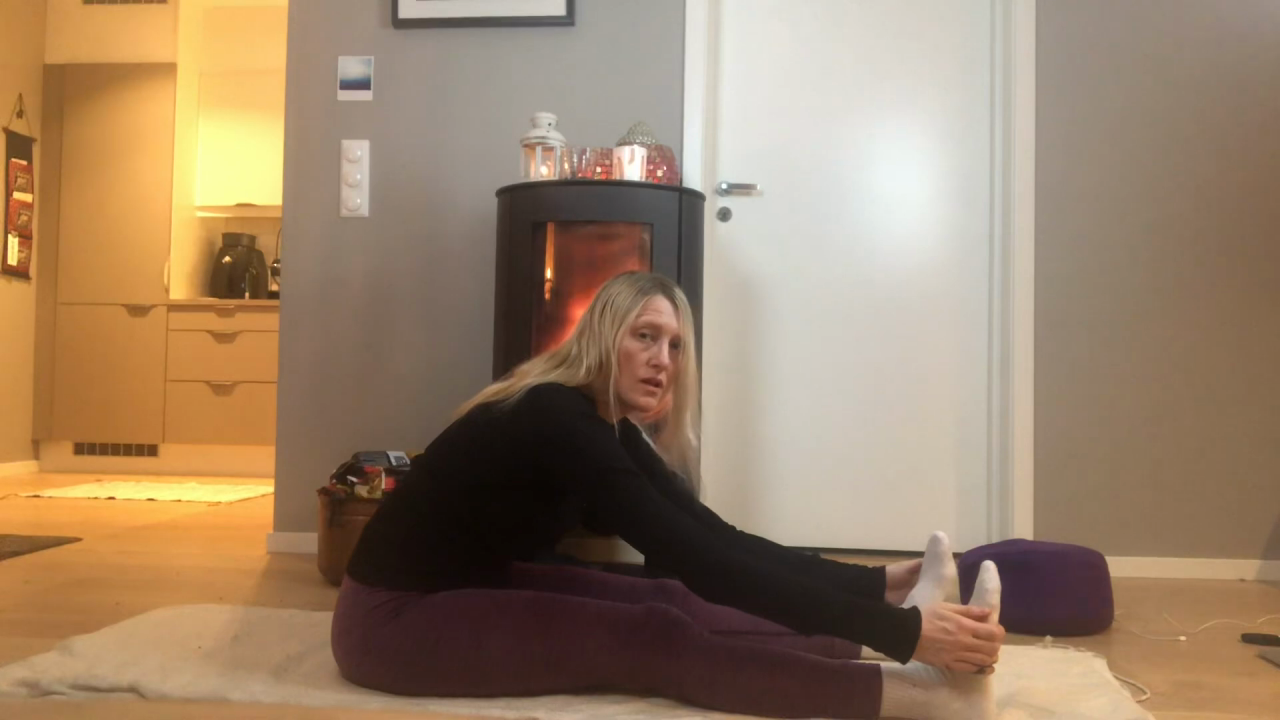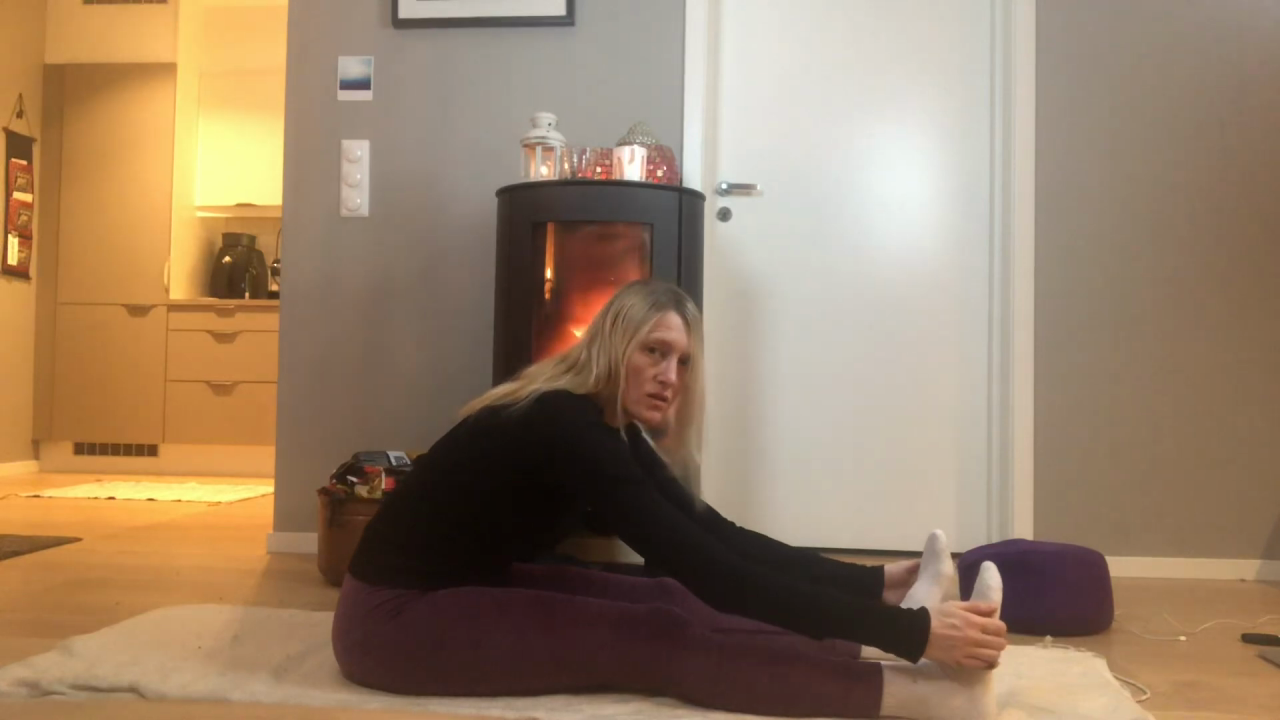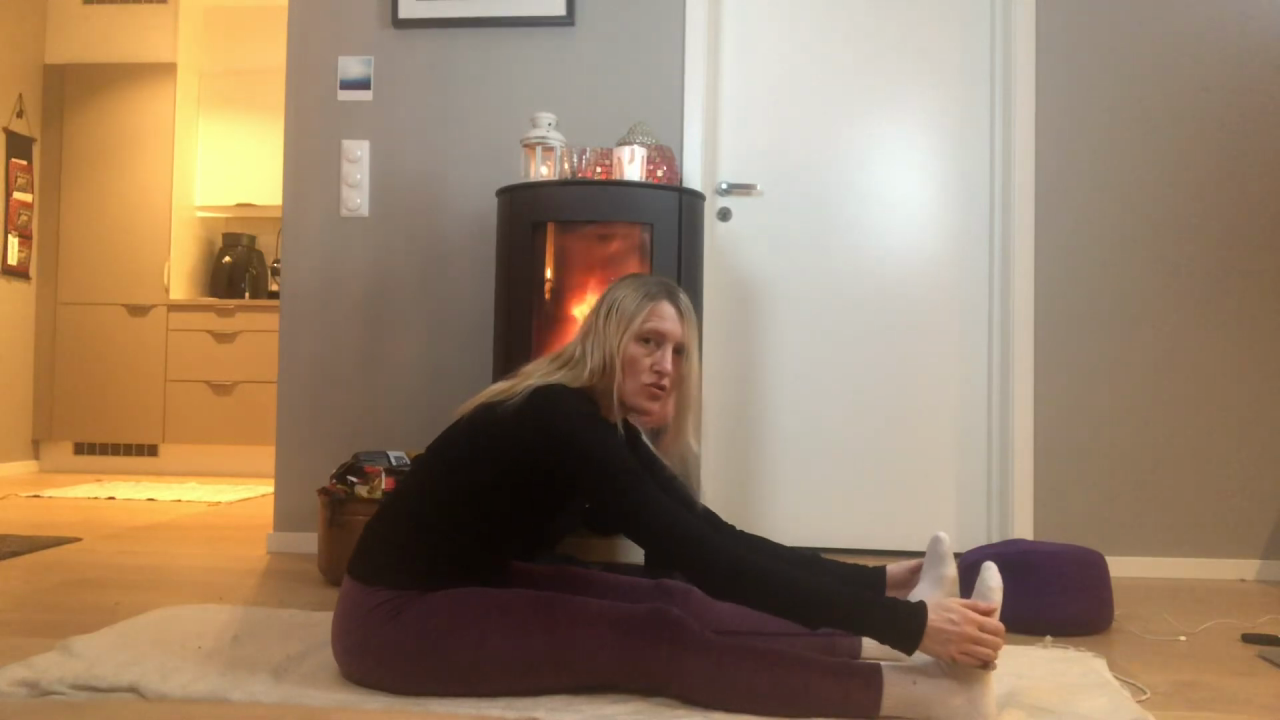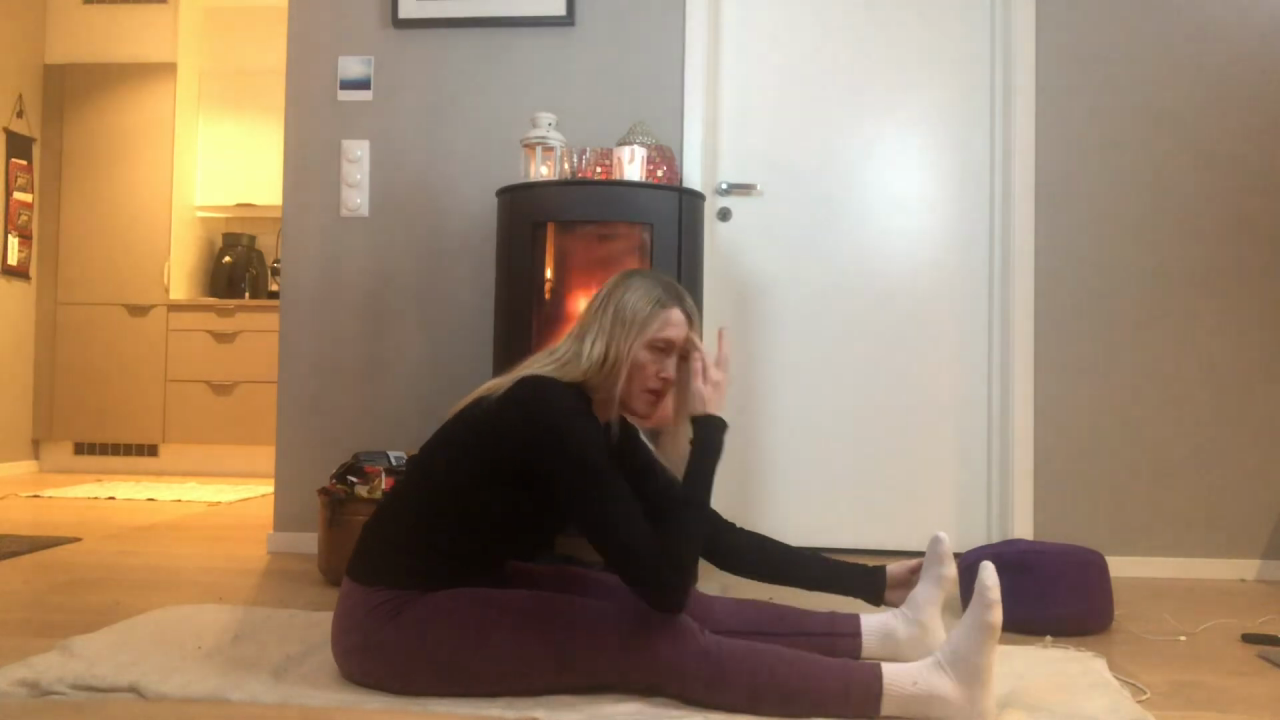
dt=0.7s
person 1, frame 1
left shoulder: (610, 427)
right shoulder: (557, 421)
left elbow: (720, 540)
right elbow: (706, 568)
left wrist: (878, 587)
right wrist: (898, 633)
left hip: (474, 590)
right hip: (394, 620)
left knee: (666, 604)
right knee: (654, 638)
person 1, frame 2
left shoulder: (611, 427)
right shoulder: (566, 427)
left elbow: (722, 539)
right elbow: (717, 578)
left wrist: (876, 584)
right wrist: (912, 636)
left hip: (472, 588)
right hip: (396, 617)
left knee: (668, 605)
right knee: (657, 640)
left ankle: (891, 610)
person 1, frame 3
left shoulder: (608, 427)
right shoulder: (561, 421)
left elbow: (720, 539)
right elbow: (713, 566)
left wrist: (877, 583)
right wrist: (907, 623)
left hip: (473, 588)
right hip: (397, 619)
left knee: (670, 603)
right knee: (658, 637)
left ankle: (888, 652)
person 1, frame 4
left shoulder: (607, 427)
right shoulder: (550, 414)
left elbow: (718, 542)
right elbow: (664, 582)
left wrist: (873, 580)
right wrist: (708, 427)
left hip: (474, 590)
right hip: (397, 620)
left knee: (681, 613)
right knee: (661, 641)
left ankle: (890, 630)
